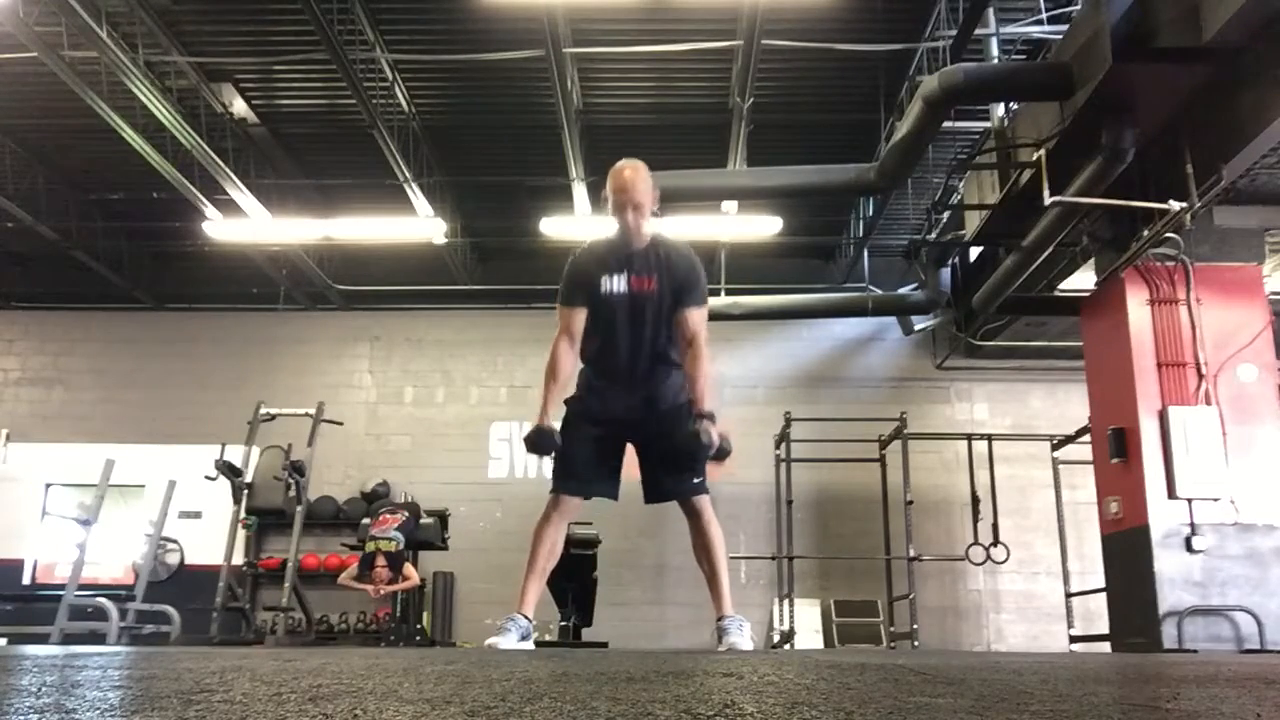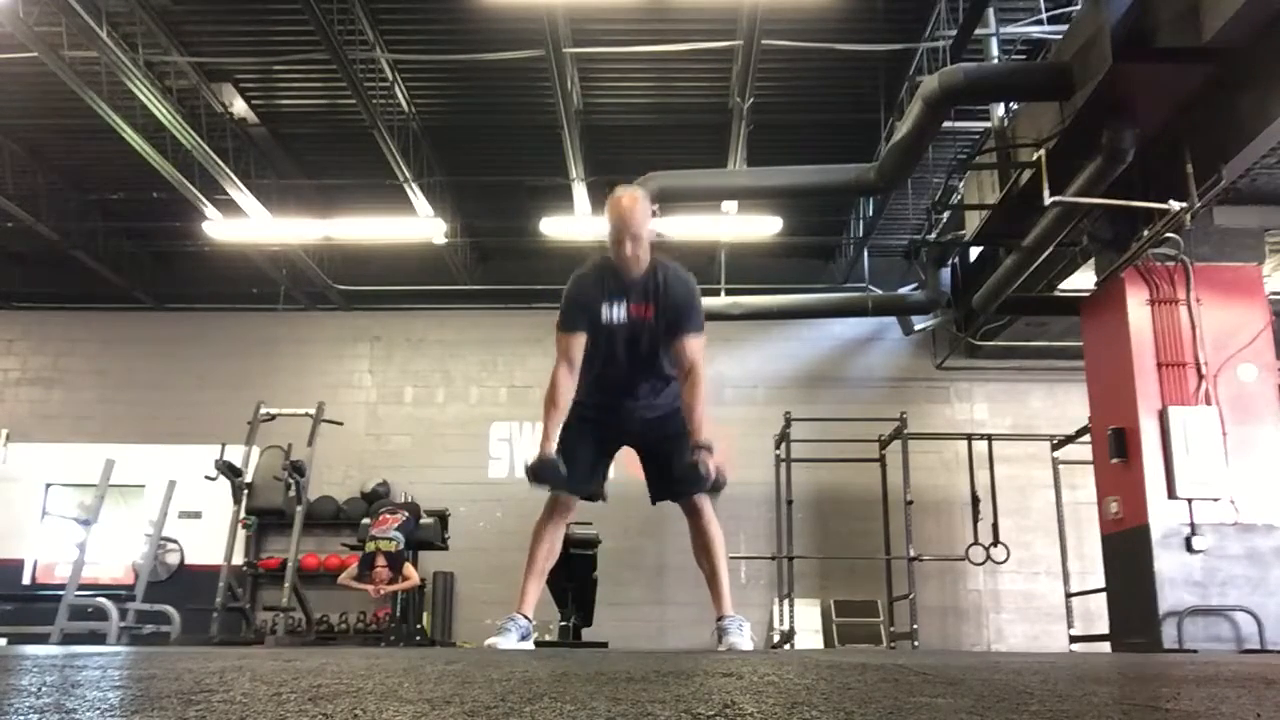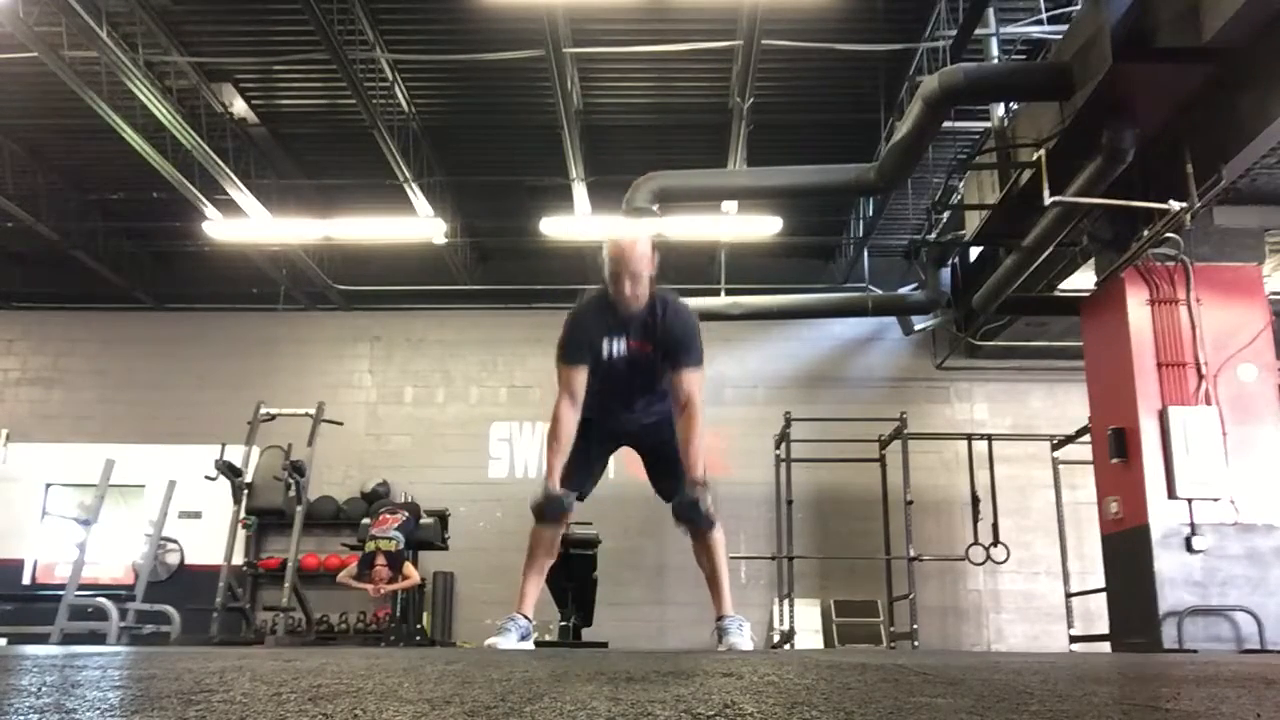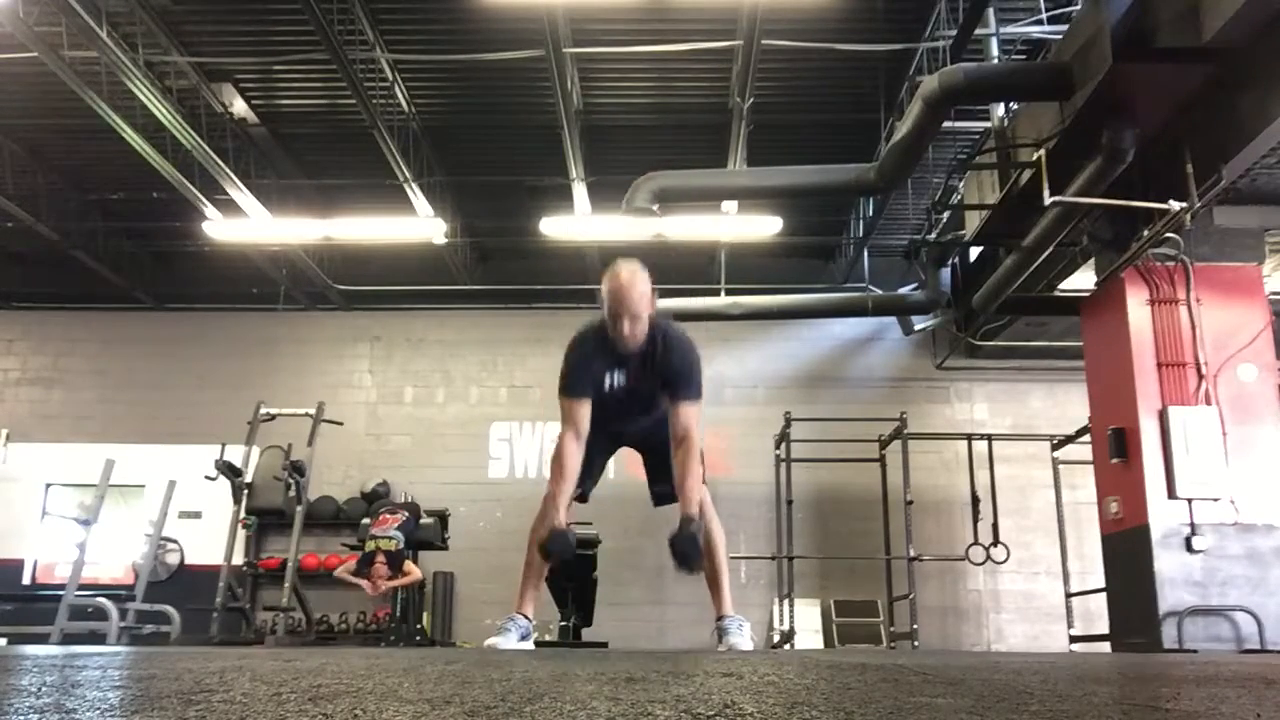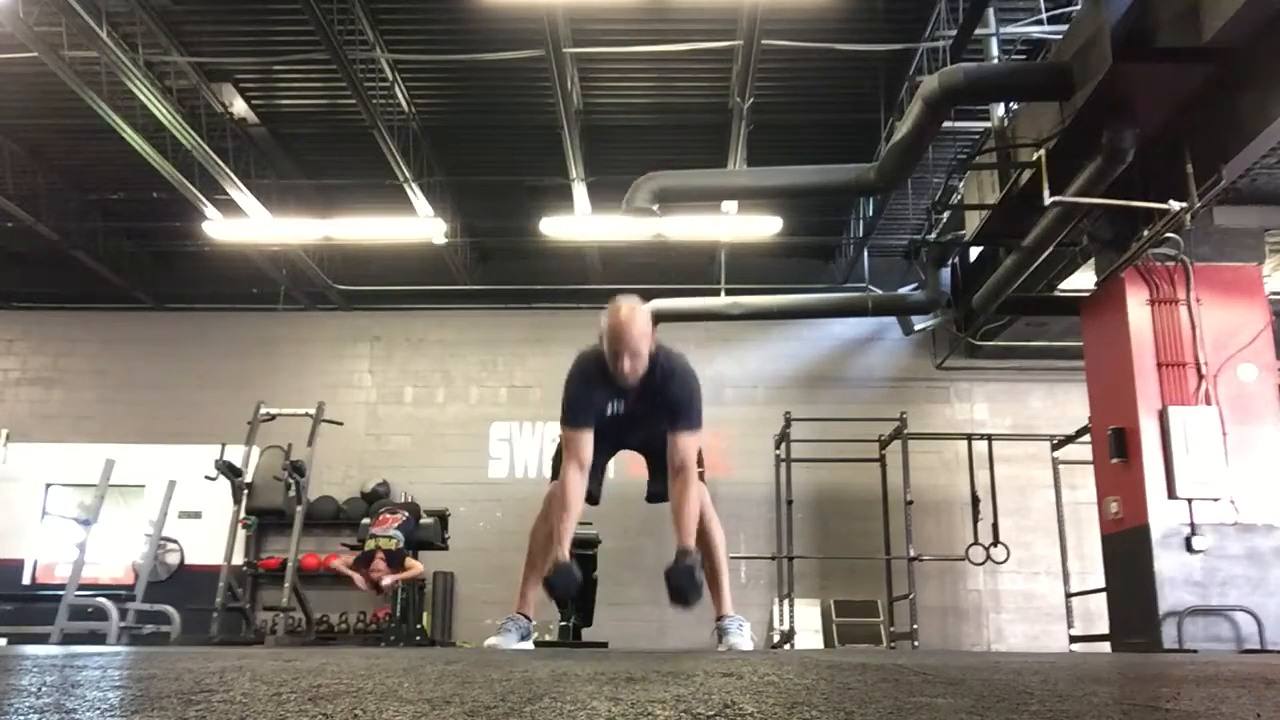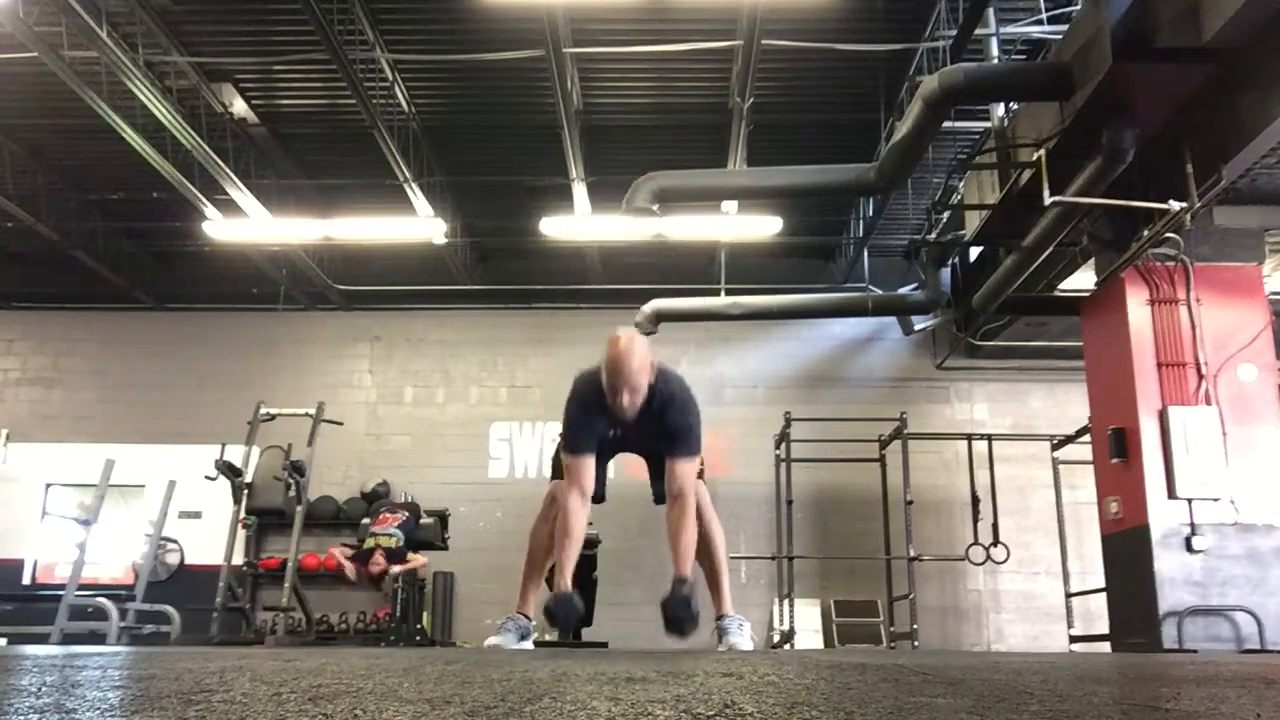
dt=0.1s
person 1, frame 1
left shoulder: (680, 262)
right shoulder: (586, 264)
left elbow: (694, 342)
right elbow: (567, 342)
left wrist: (703, 412)
right wrist: (547, 412)
left hip: (665, 403)
right hip: (595, 404)
left knee: (697, 501)
right knee: (563, 501)
left ankle: (729, 619)
right ankle: (521, 620)
person 1, frame 2
left shoulder: (678, 285)
right shoulder: (584, 286)
left elbow: (692, 368)
right elbow: (567, 366)
left wrist: (700, 442)
right wrist: (547, 441)
left hip: (661, 406)
right hip: (595, 408)
left knee: (698, 501)
right knee: (560, 501)
left ankle: (728, 619)
right ankle: (522, 620)
person 1, frame 3
left shoulder: (678, 317)
right shoulder: (583, 318)
left elbow: (689, 403)
right elbow: (568, 401)
left wrist: (694, 477)
right wrist: (553, 481)
left hip: (658, 413)
right hip: (596, 414)
left knee: (698, 500)
right knee: (554, 504)
left ankle: (728, 620)
right ankle: (520, 621)
person 1, frame 4
left shoulder: (677, 346)
right shoulder: (584, 347)
left elbow: (685, 436)
right elbow: (573, 435)
left wrist: (689, 519)
right wrist: (556, 514)
left hip: (656, 419)
right hip: (598, 418)
left knee: (701, 503)
right knee: (552, 508)
left ankle: (728, 620)
right ankle: (521, 620)
person 1, frame 5
left shoulder: (677, 375)
right shoulder: (584, 373)
left elbow: (682, 471)
right elbow: (576, 468)
left wrist: (686, 551)
right wrist: (560, 554)
left hip: (658, 423)
right hip: (599, 423)
left knee: (699, 500)
right knee: (556, 496)
left ankle: (728, 619)
right ankle: (521, 620)
person 1, frame 6
left shoulder: (677, 399)
right shoulder: (584, 396)
left elbow: (681, 496)
right elbow: (577, 494)
left wrist: (682, 582)
right wrist: (563, 586)
left hip: (658, 435)
right hip: (598, 435)
left knee: (698, 500)
right knee: (556, 499)
left ankle: (727, 619)
right ankle: (521, 618)
